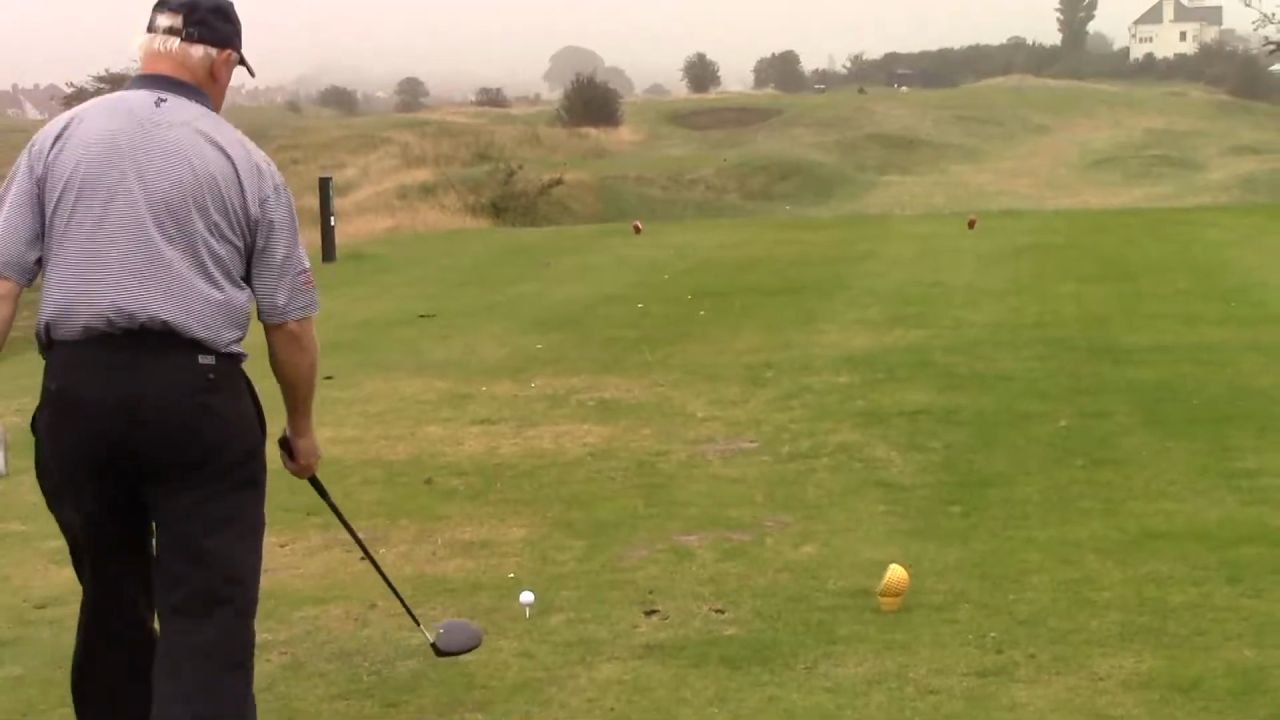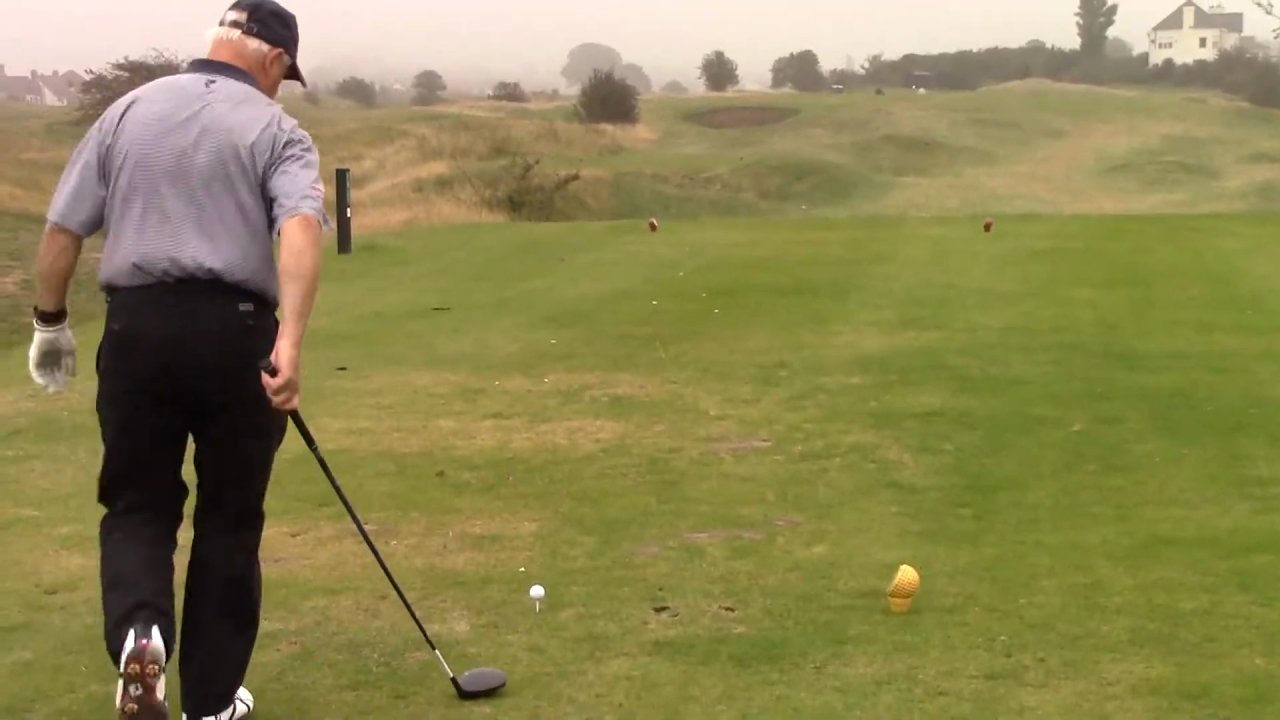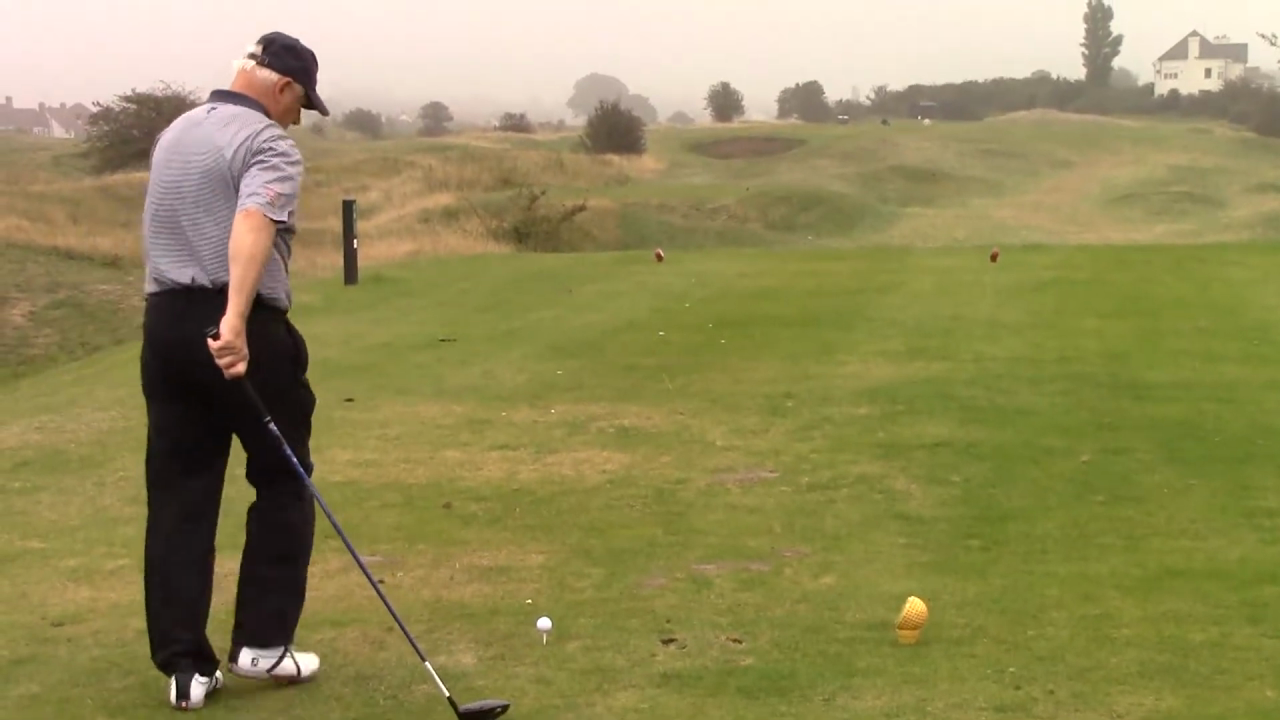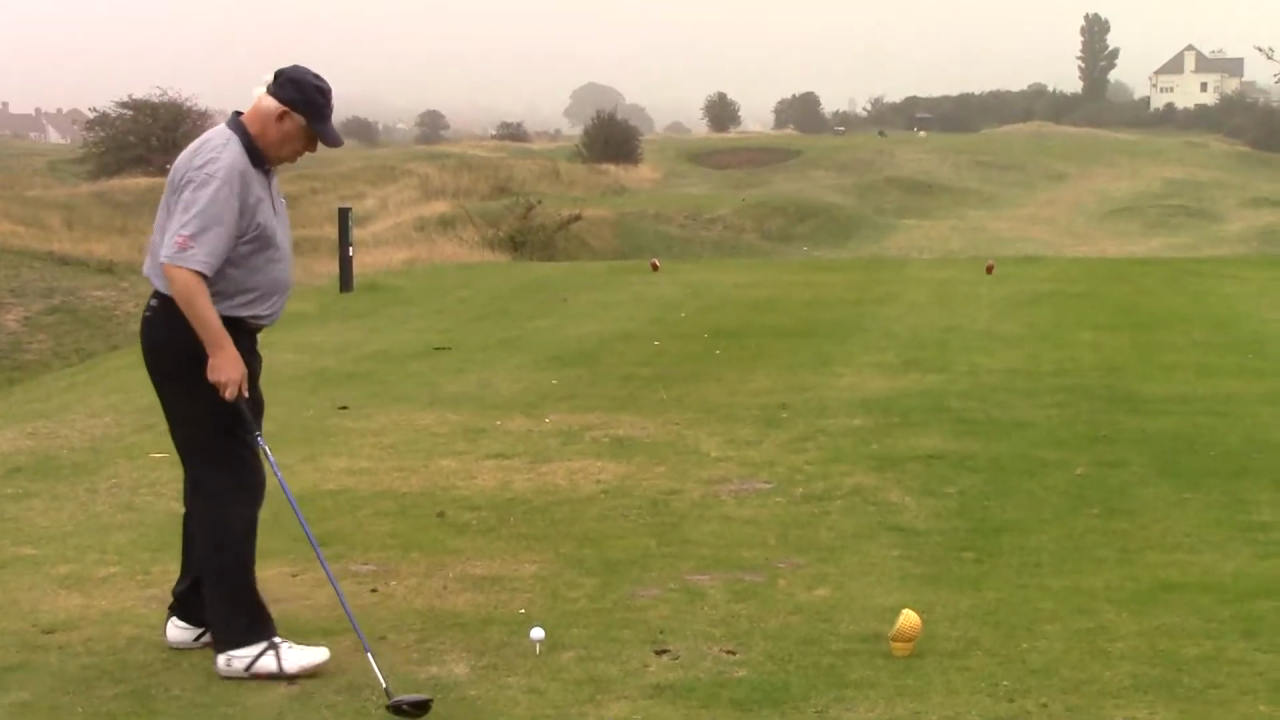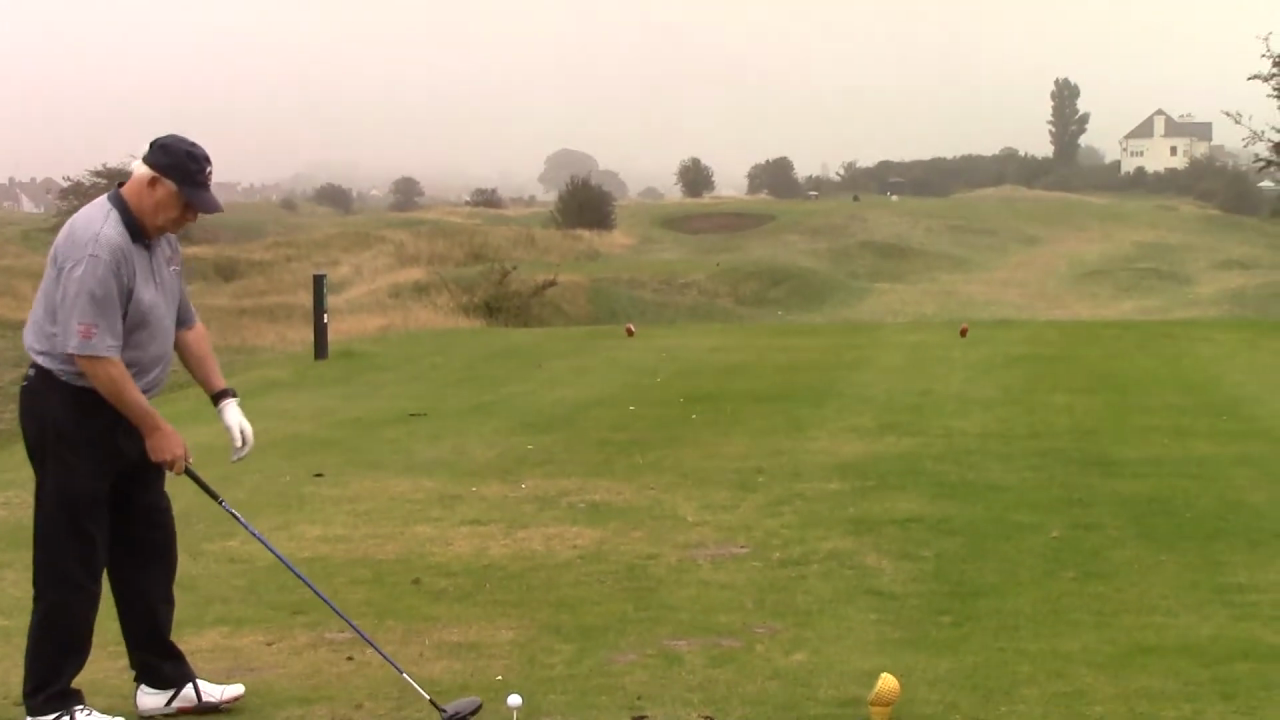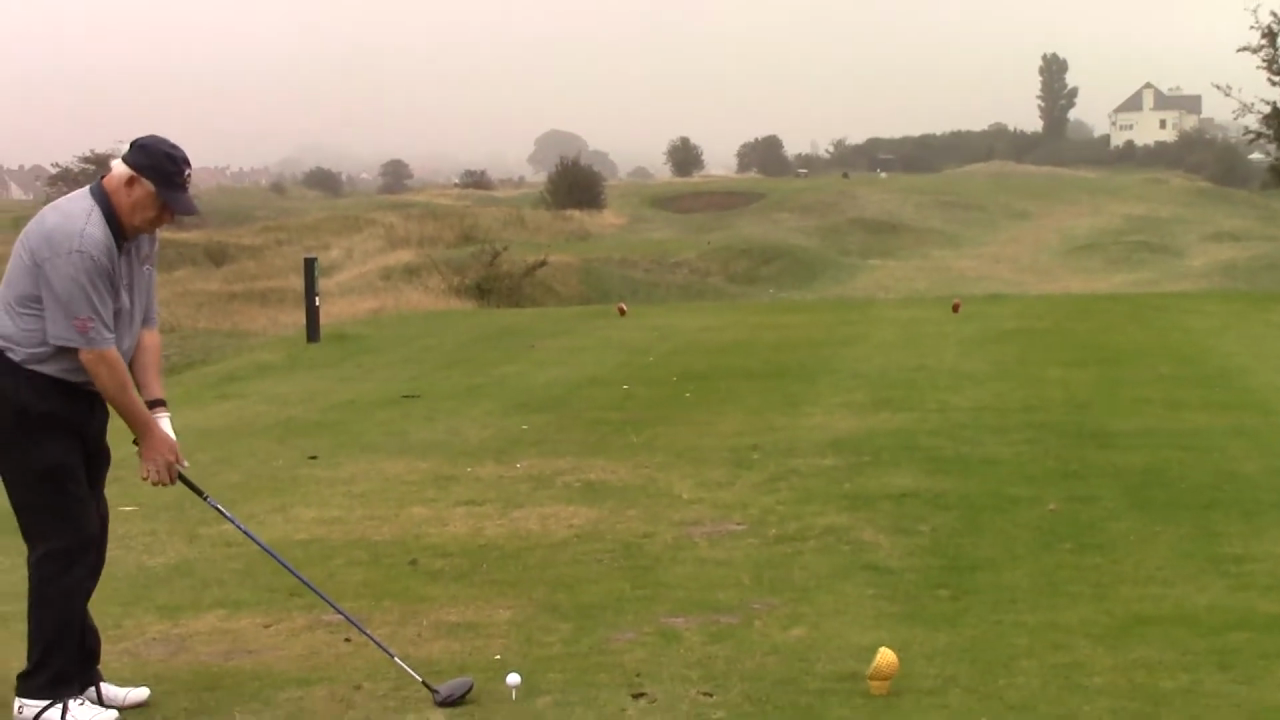
dt=0.7s
person 1, frame 1
left shoulder: (60, 135)
right shoulder: (246, 163)
right elbow: (289, 322)
right wrist: (301, 426)
left hip: (79, 393)
right hip: (198, 395)
left knee: (113, 594)
right knee: (211, 620)
person 1, frame 2
left shoulder: (127, 110)
right shoulder: (277, 130)
left elbow: (64, 226)
right elbow: (301, 228)
left wrist: (51, 322)
right wrist: (290, 342)
left hip: (137, 330)
right hip: (234, 334)
left knee: (139, 506)
right knee: (229, 523)
left ankle: (139, 634)
person 1, frame 3
left shoulder: (175, 134)
right shoulder: (269, 144)
right elbow: (253, 223)
right wrist: (235, 321)
left hip: (166, 325)
right hip: (244, 331)
left knee: (178, 500)
right knee: (281, 484)
left ankle: (185, 667)
right ankle: (262, 641)
person 1, frame 4
left shoulder: (248, 160)
right shoulder: (222, 166)
right elbow: (181, 265)
right wrist: (221, 350)
left hip: (216, 334)
right hip: (194, 337)
left knee: (217, 471)
right knee: (231, 478)
left ankle: (195, 614)
right ankle: (242, 639)
person 1, frame 5
left shoulder: (160, 239)
right shoulder: (98, 245)
left elbow: (185, 325)
right elbow: (94, 358)
left wrist: (223, 399)
right wrist: (154, 430)
left hip: (120, 411)
right hip: (68, 413)
left knee: (149, 546)
right knee: (72, 560)
person 1, frame 6
left shoulder: (137, 233)
right shoulder: (76, 240)
left elbow: (144, 328)
right elbow: (97, 352)
left wrist: (159, 414)
right wrist: (145, 435)
left hip: (76, 397)
left knee: (84, 537)
right knee: (67, 538)
